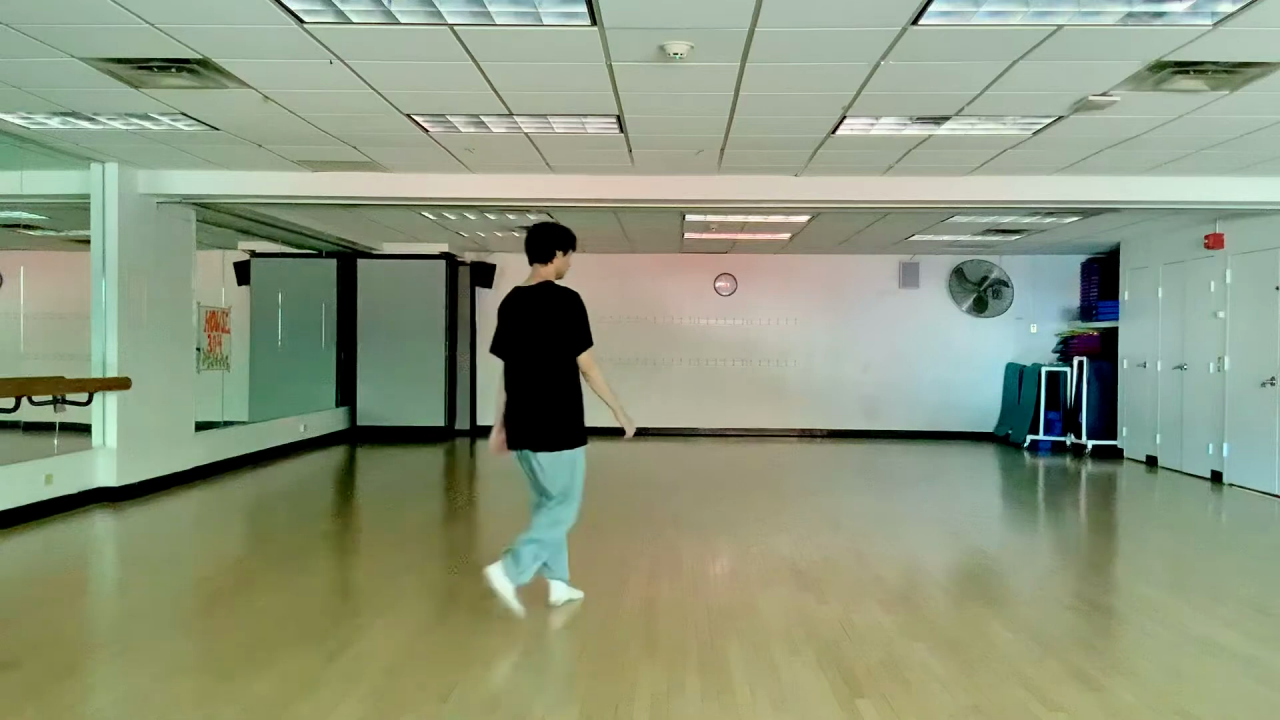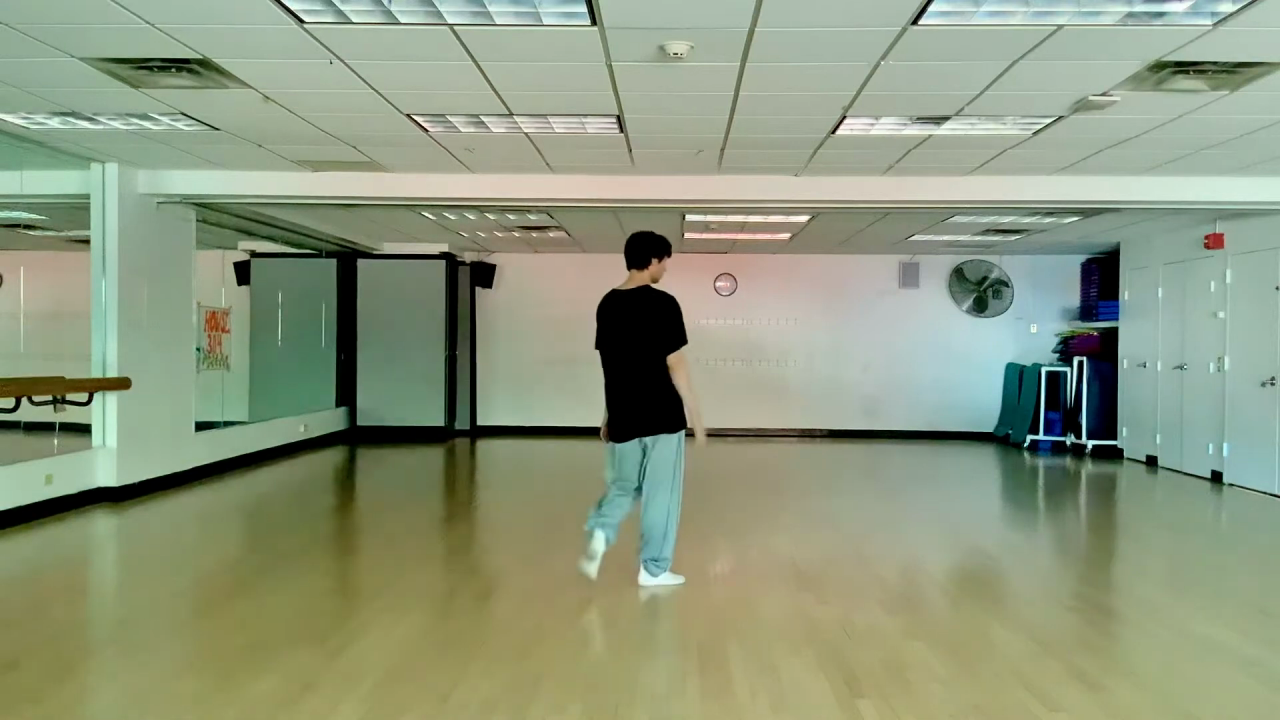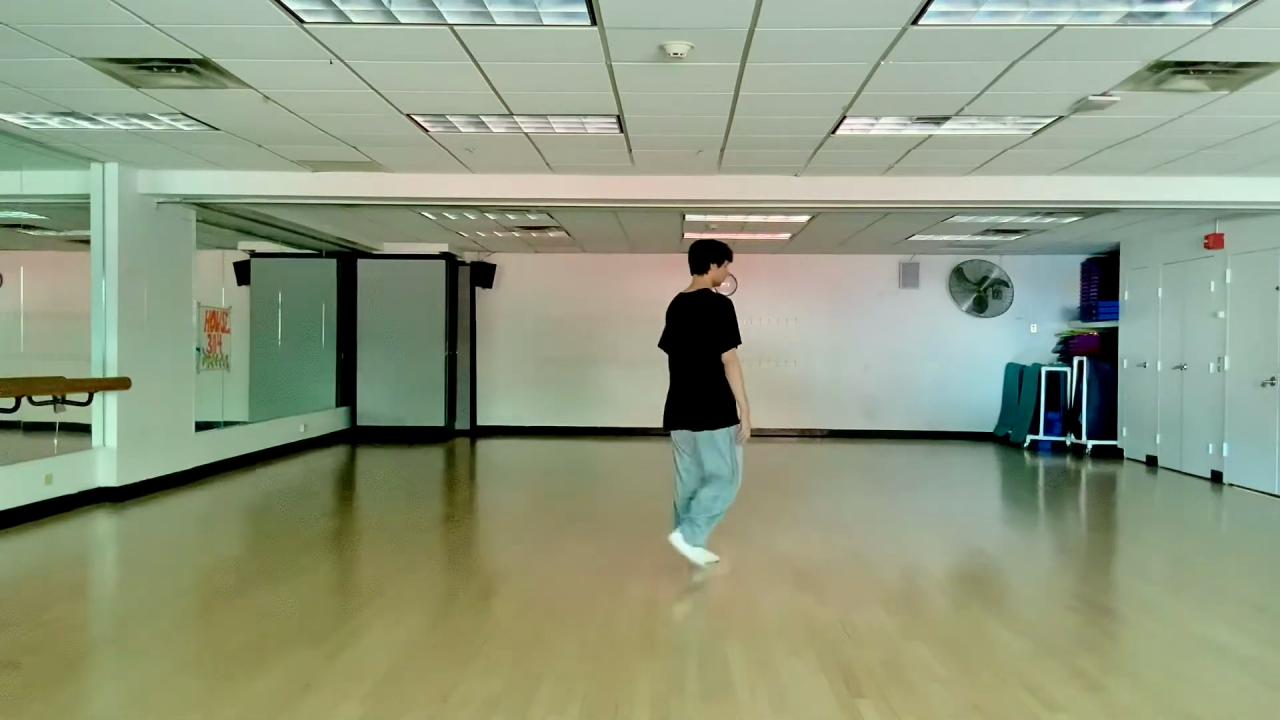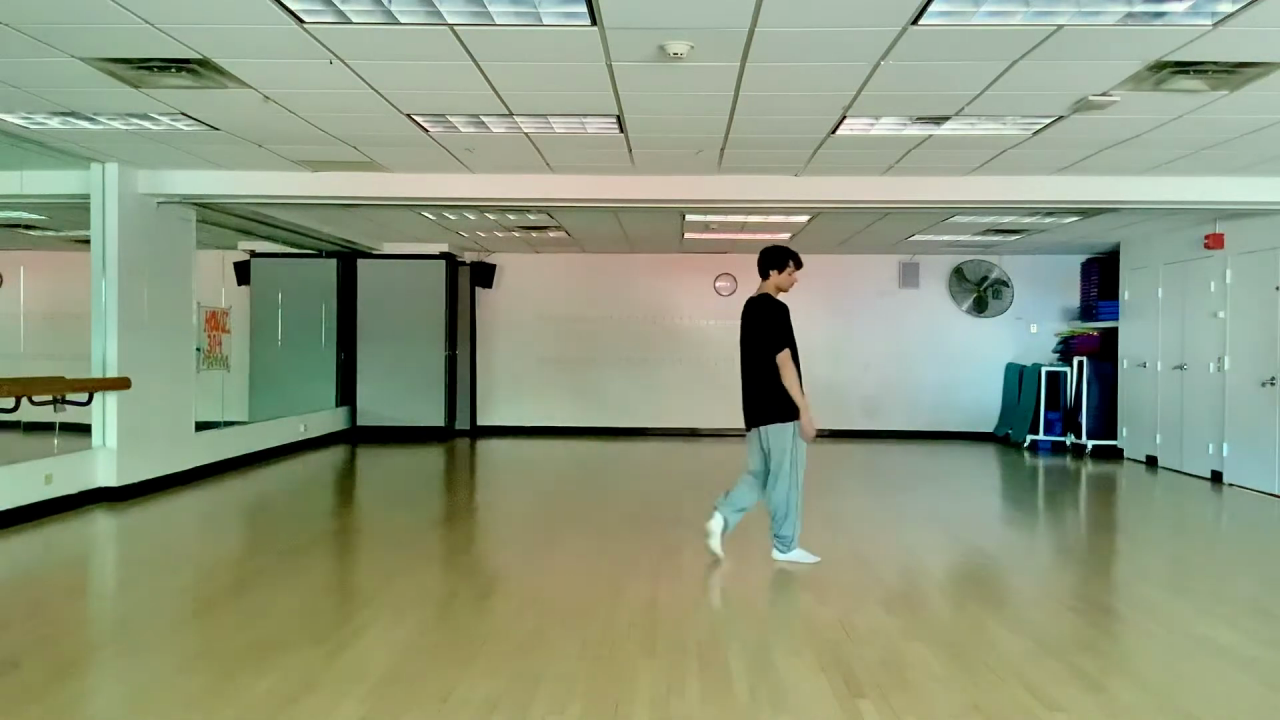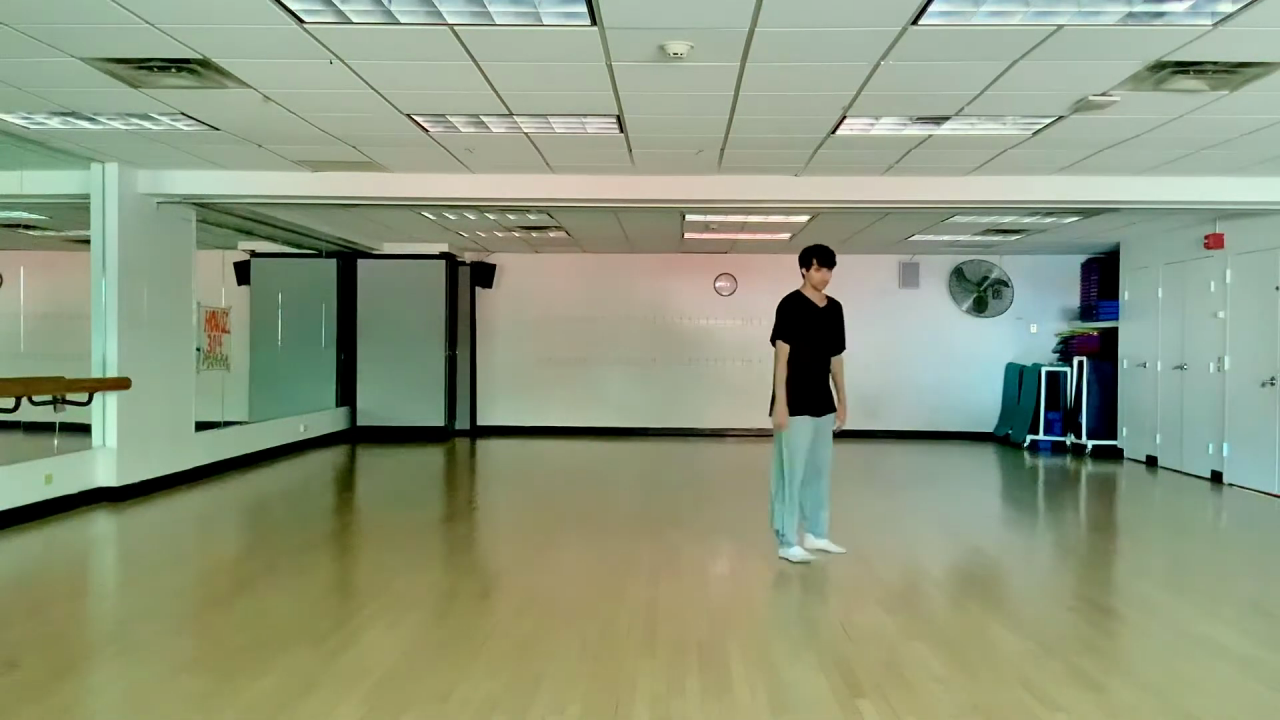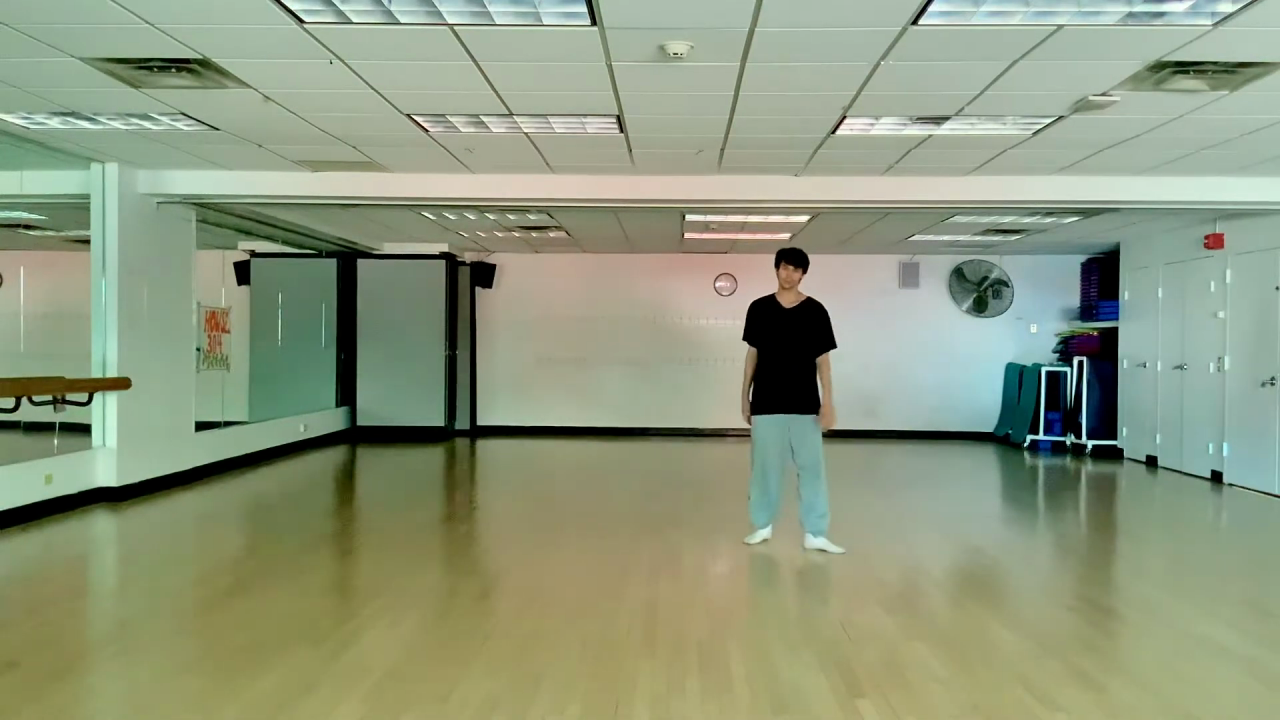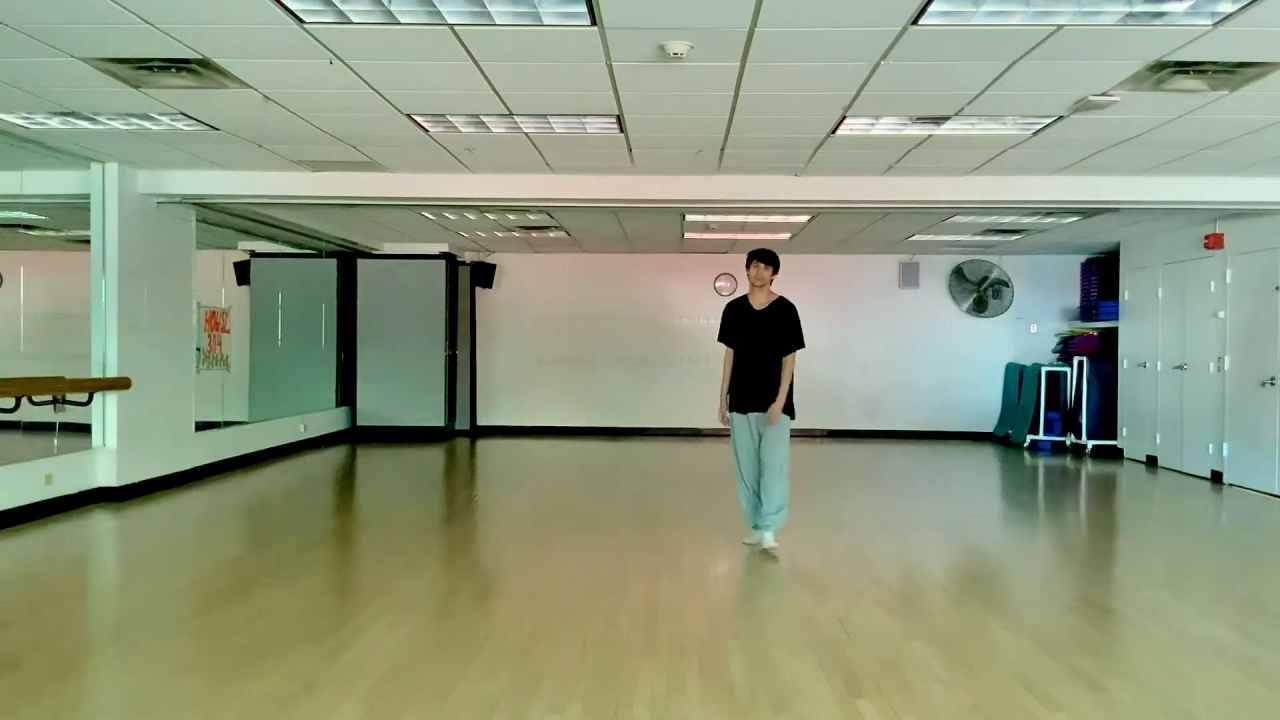
dt=0.7s
person 1, frame 1
left shoulder: (509, 303)
right shoulder: (565, 301)
left elbow: (506, 367)
right elbow: (586, 364)
left wrist: (498, 423)
right wrist: (618, 410)
left hip: (522, 424)
right hip: (557, 425)
left knee: (546, 503)
right knee: (562, 505)
left ankle: (556, 580)
right ankle: (509, 569)
person 1, frame 2
left shoulder: (606, 305)
right shoulder: (662, 304)
right elbow: (676, 364)
left wrist: (608, 417)
right wrist: (695, 415)
left hip: (621, 417)
right hip: (661, 416)
left knee: (622, 486)
right knee: (661, 492)
left ankle: (599, 532)
right ankle: (654, 568)
person 1, frame 3
left shoulder: (675, 306)
right shoulder: (719, 305)
right elbow: (729, 361)
right wrist: (744, 410)
left hip: (679, 410)
right hip: (713, 411)
left knee: (689, 480)
right knee: (725, 478)
left ankle: (696, 546)
right ankle: (687, 533)
person 1, frame 4
left shoulder: (751, 306)
right shoulder: (776, 309)
right elbow: (785, 362)
right wrist: (804, 409)
left hip: (756, 407)
right hip: (778, 410)
left knee: (759, 474)
right knee: (786, 478)
left ankle: (721, 517)
right ankle: (785, 546)
person 1, frame 5
left shoulder: (834, 308)
right shoulder: (791, 305)
right elbow: (781, 355)
left wrist: (841, 401)
right wrist: (780, 402)
left hip: (823, 406)
right hip: (795, 406)
left knee: (819, 471)
right knee: (791, 472)
left ankle: (815, 534)
right ankle: (788, 542)
person 1, frame 6
left shoulder: (815, 311)
right shoulder: (759, 308)
left elbow: (823, 359)
right elbow: (752, 354)
left wrist: (828, 401)
right wrist: (745, 395)
left hip: (804, 404)
right hip: (766, 403)
left knee: (812, 468)
right knee: (764, 466)
left ankle: (815, 534)
right ankle: (762, 525)
person 1, frame 7
left shoulder: (785, 310)
right shoulder: (733, 310)
left elbow: (789, 359)
right elbow: (730, 354)
left wrist: (781, 401)
right wrist: (723, 397)
left hip: (774, 402)
right hip: (741, 401)
left knee: (774, 464)
right knee: (746, 467)
left ankle: (769, 530)
right ankle: (756, 526)
